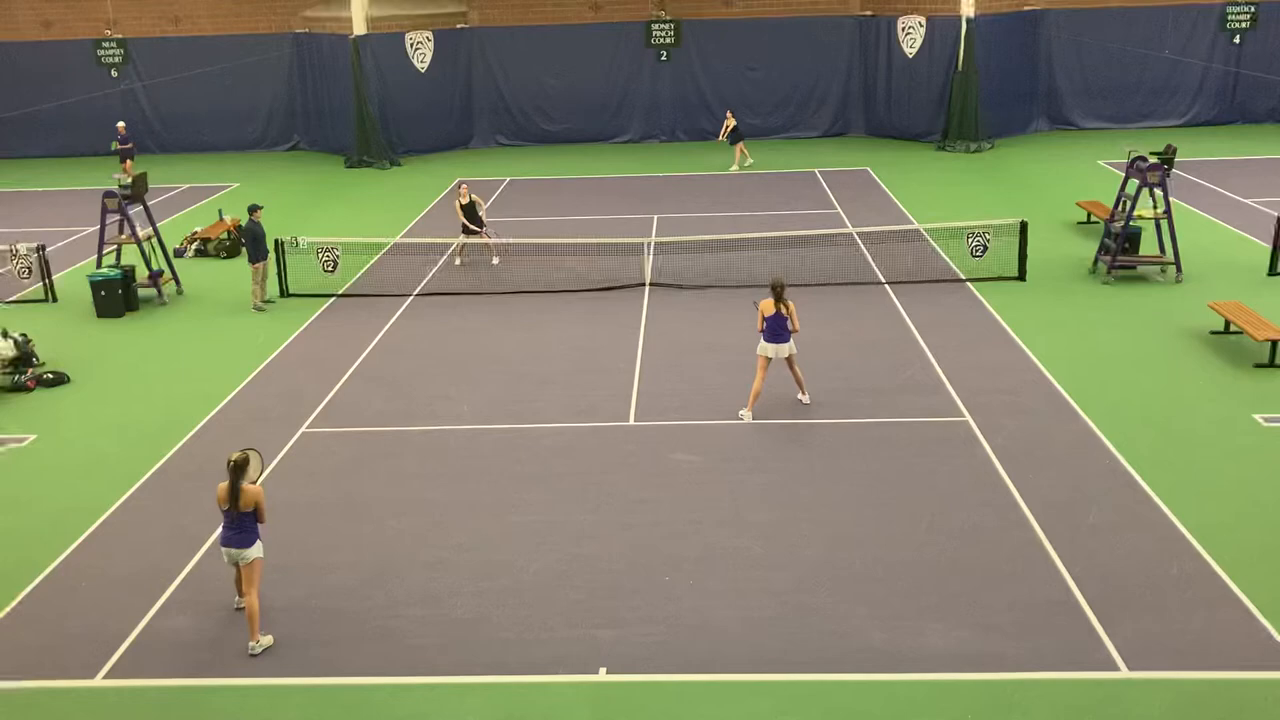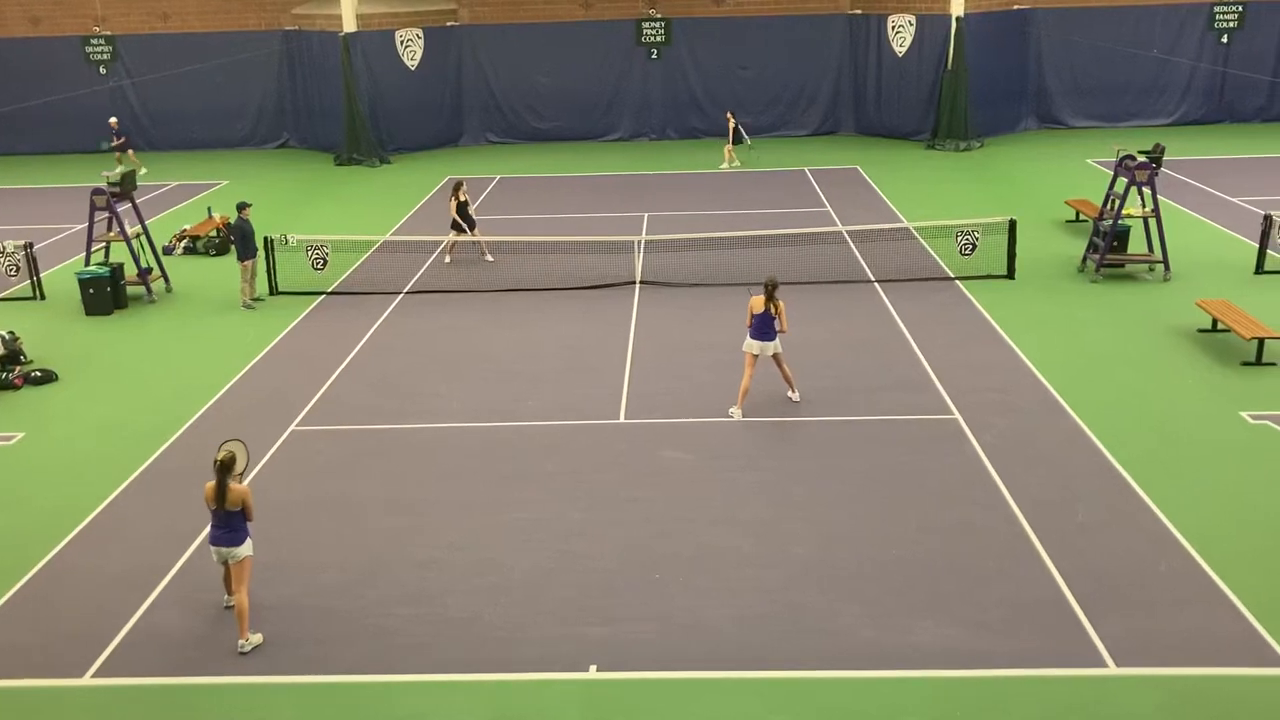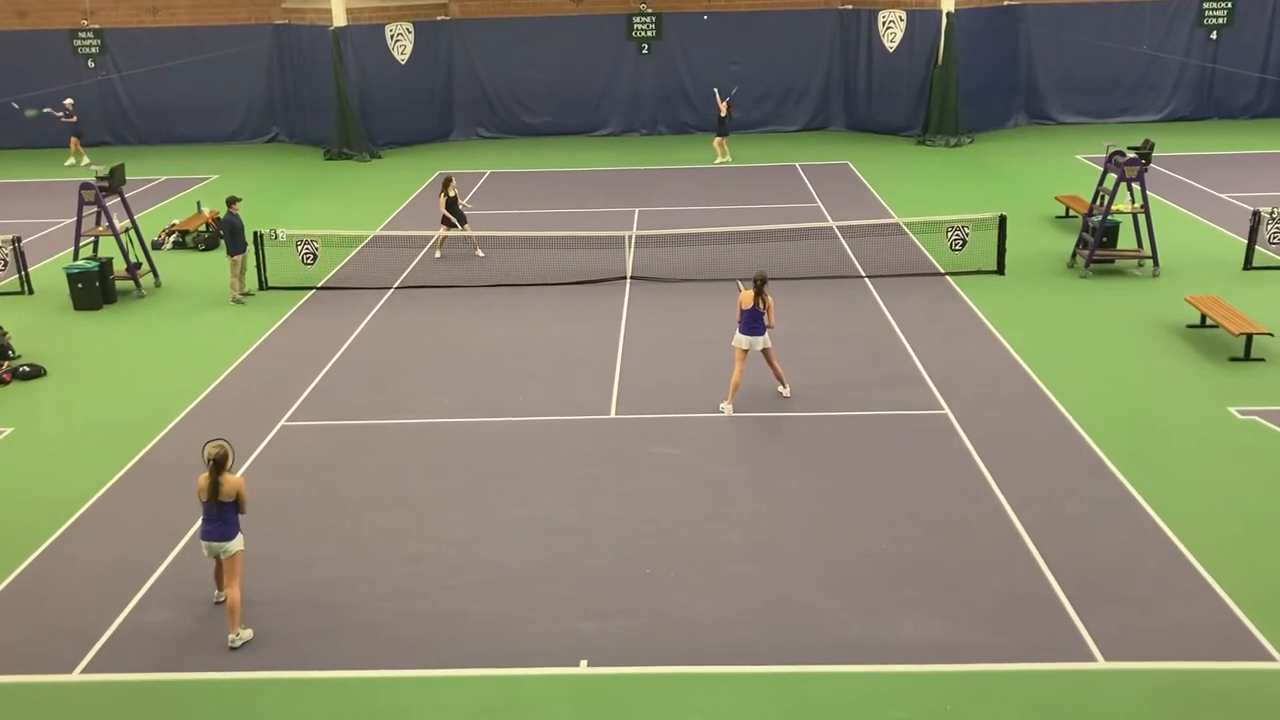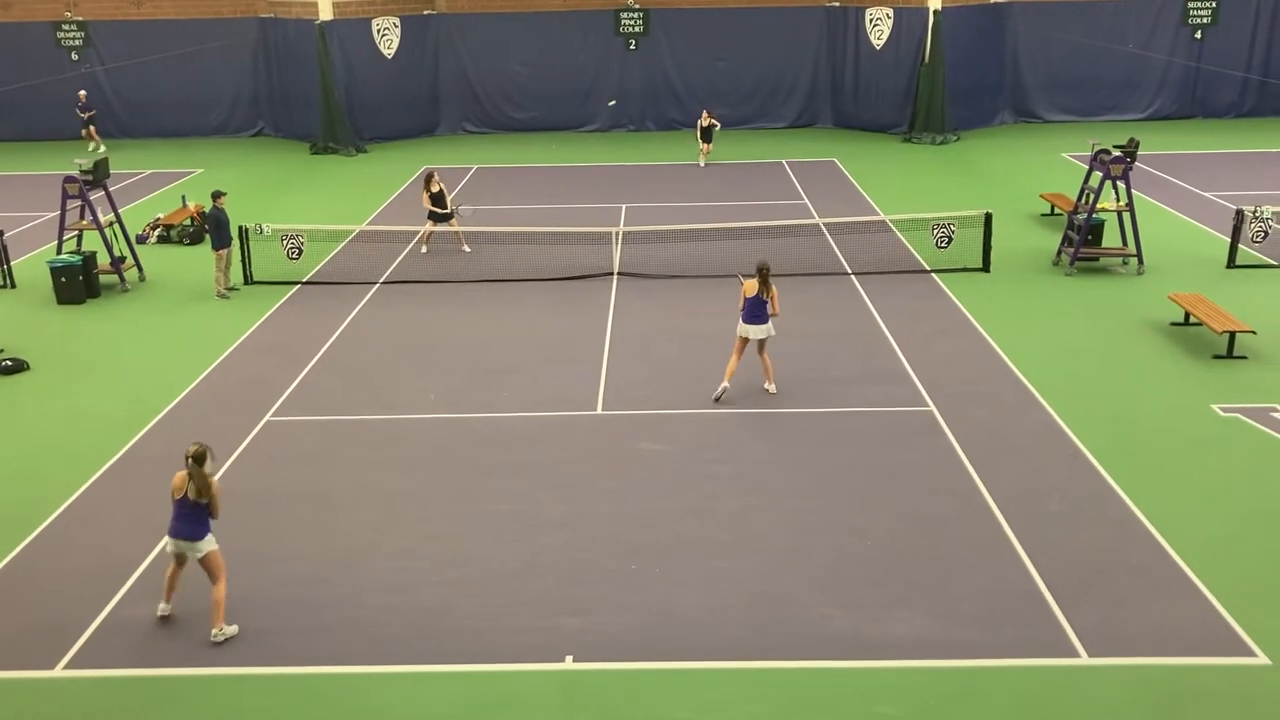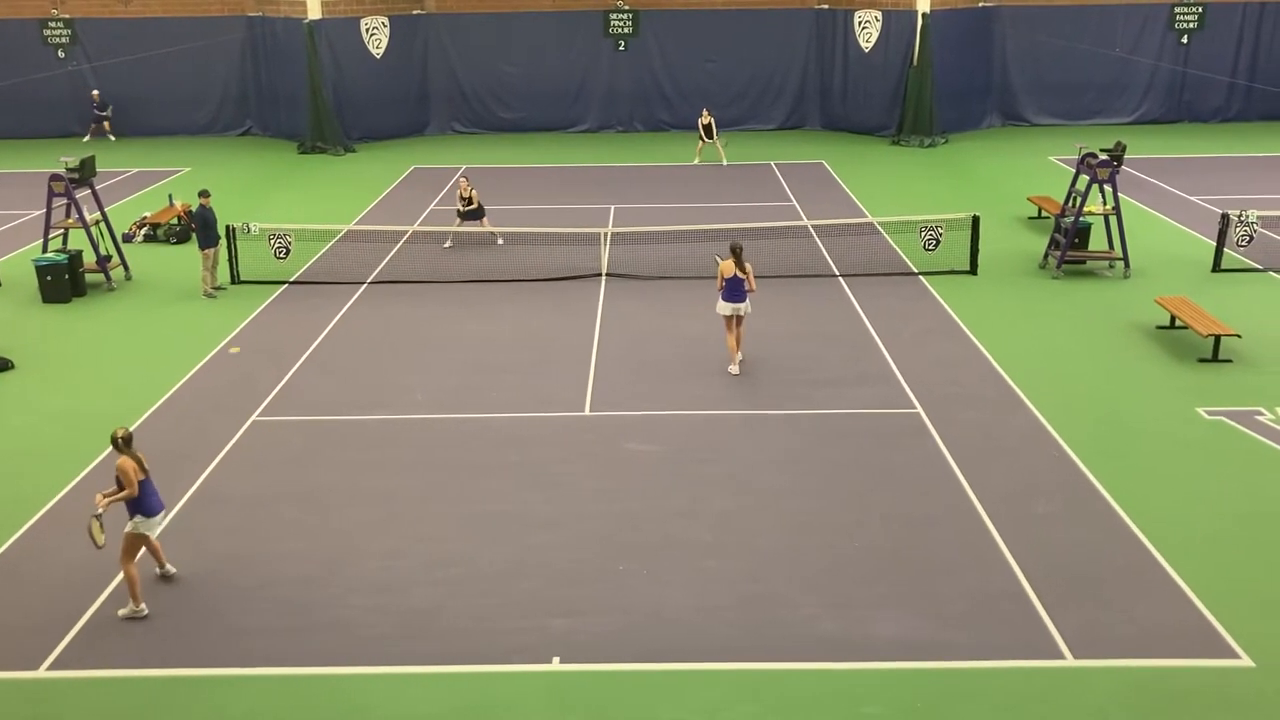
dt=1s
person 1, frame 1
left shoulder: (221, 489)
right shoulder: (255, 491)
right elbow: (262, 519)
left hip: (227, 544)
right hip: (248, 545)
left knee: (239, 571)
right knee: (252, 592)
left ankle: (240, 599)
right ankle: (255, 641)
person 1, frame 2
left shoulder: (208, 489)
right shoulder: (242, 491)
right elbow: (250, 517)
left hip: (216, 543)
right hip: (238, 543)
left knee: (228, 568)
right knee: (241, 590)
left ankle: (229, 597)
right ankle: (244, 639)
person 1, frame 3
left shoulder: (202, 481)
right shoulder: (236, 482)
right elbow: (243, 510)
left hip: (207, 537)
right hip: (229, 538)
left knee: (220, 560)
right knee: (234, 584)
left ankle: (221, 592)
right ankle: (235, 634)
person 1, frame 4
left shoulder: (177, 478)
right shoulder: (210, 485)
left elbow: (175, 505)
right elbow: (215, 515)
left hip: (175, 536)
right hip: (199, 538)
left knee: (177, 564)
right knee: (219, 579)
left ankle: (165, 606)
right ankle: (218, 629)
person 1, frame 5
left shoulder: (122, 463)
right shoulder: (136, 458)
left elbow: (132, 492)
left wrist: (109, 501)
right wrist: (105, 495)
left hip: (144, 515)
right hip: (157, 509)
left knee: (127, 560)
right knee: (145, 537)
left ankle: (137, 606)
right ankle: (164, 567)
